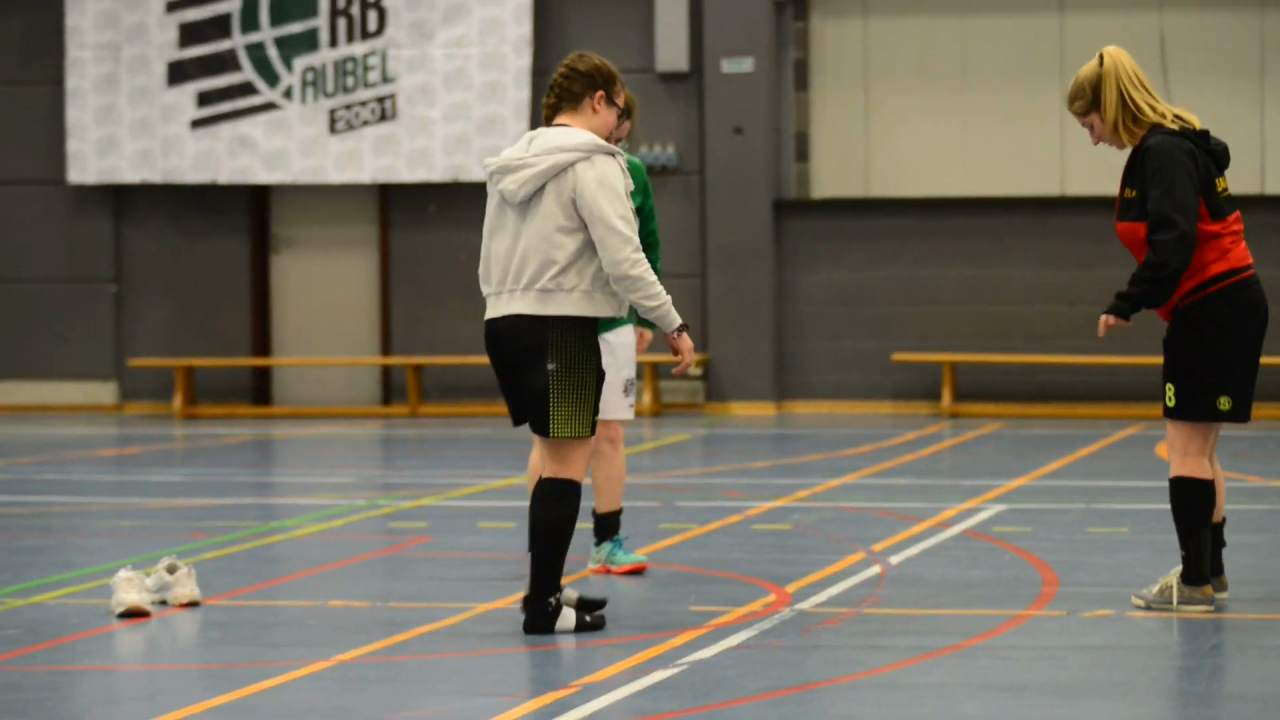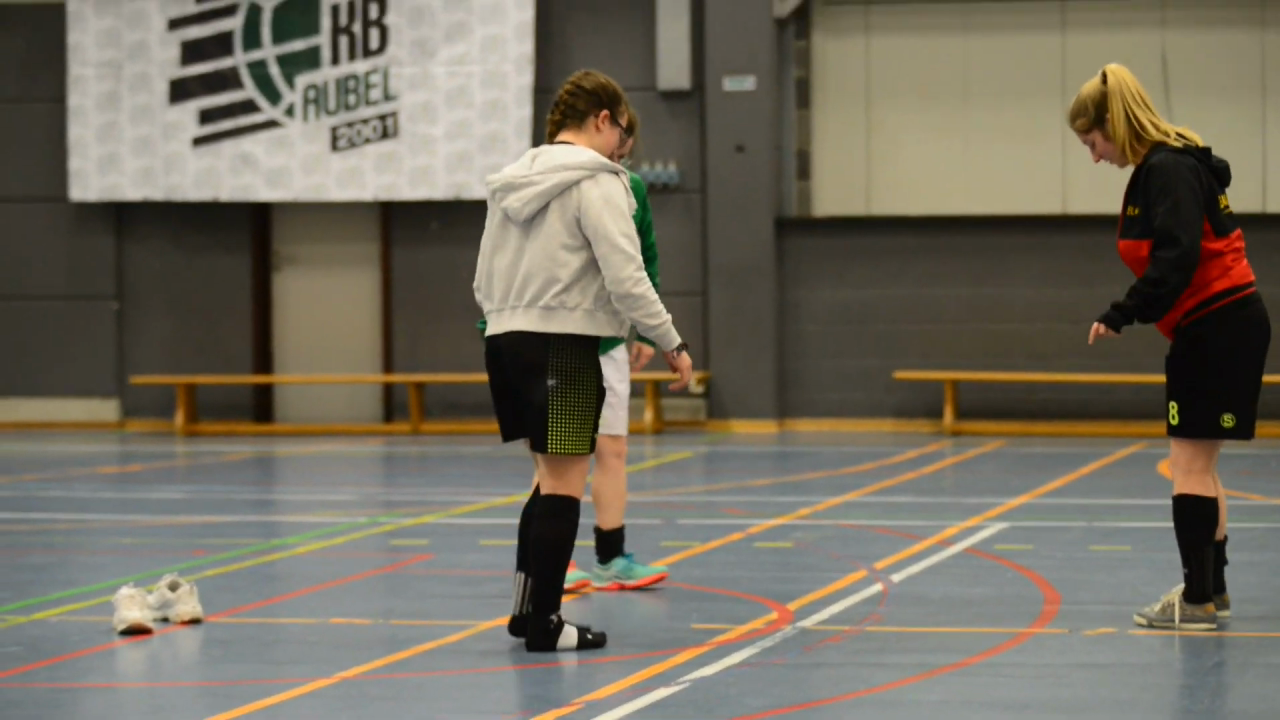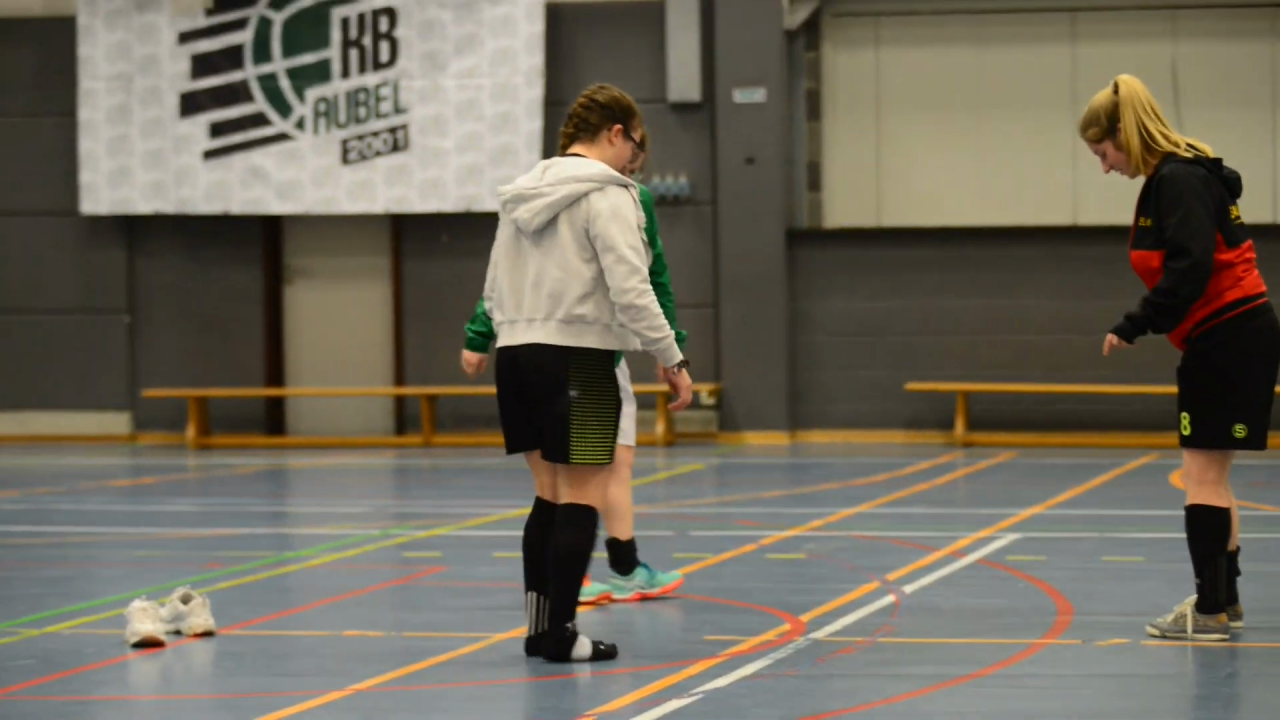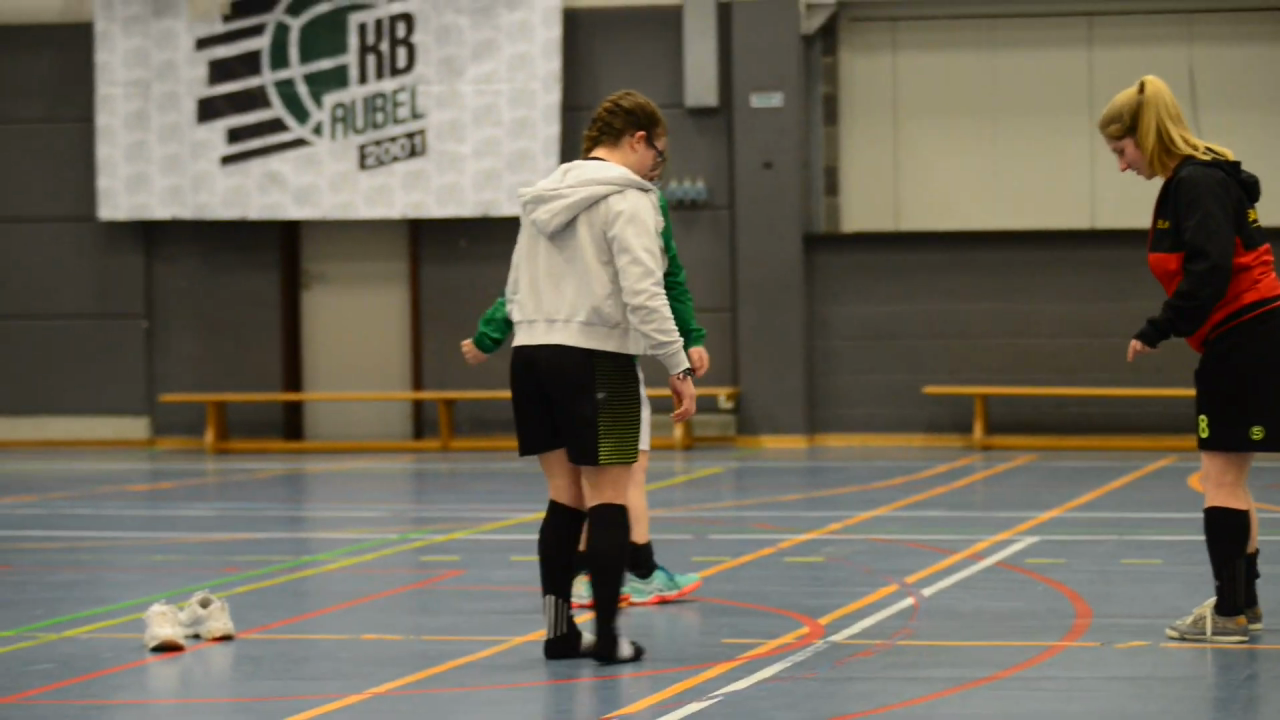
dt=0.1s
person 1, frame 1
left shoulder: (511, 164)
right shoulder: (592, 165)
left elbow: (488, 263)
right elbow: (623, 261)
right wrist: (672, 325)
left hip: (506, 324)
right hip: (560, 328)
left knee: (559, 461)
right knee: (566, 469)
left ankle: (544, 587)
right ankle: (545, 604)
person 1, frame 2
left shoulder: (513, 181)
right shoulder: (596, 183)
left elbow: (485, 278)
right elbow: (626, 279)
right wrist: (671, 343)
left hip: (505, 342)
right hip: (561, 346)
left knee: (552, 481)
right knee: (564, 486)
left ankle: (527, 607)
right ankle: (545, 622)
person 1, frame 3
left shoulder: (522, 193)
right shoulder: (608, 196)
left elbow: (495, 288)
right elbow: (631, 292)
right wrist: (673, 360)
left hip: (516, 355)
right hip: (575, 357)
left knee: (551, 495)
right knee: (583, 500)
left ankle: (542, 624)
right ankle: (562, 631)
person 1, frame 4
left shoulder: (543, 195)
right shoulder: (626, 199)
left elbow: (517, 289)
right elbow: (643, 294)
right wrist: (679, 366)
left hip: (533, 357)
right hip: (594, 360)
left knee: (566, 498)
right knee: (607, 500)
left ankle: (559, 628)
right ankle: (606, 634)
person 2, frame 1
left shoulder: (1163, 151)
right shoulder: (1169, 146)
left elbow: (1174, 242)
left wrist: (1125, 304)
left hip: (1212, 310)
right hip: (1222, 307)
left knee: (1186, 446)
right knee: (1197, 446)
left ankle: (1196, 583)
right ankle: (1208, 569)
person 2, frame 2
left shoulder: (1168, 169)
right shoulder: (1165, 166)
left elbow: (1177, 258)
left wrist: (1119, 316)
left hip: (1214, 328)
right hip: (1220, 326)
left knee: (1190, 464)
right knee: (1197, 464)
left ankle: (1198, 601)
right ankle: (1210, 588)
person 2, frame 3
left shoulder: (1180, 179)
right shoulder: (1174, 177)
left elbow: (1189, 269)
left wrist: (1134, 325)
right wrist: (1146, 323)
left hip: (1226, 337)
right hip: (1233, 336)
left knee: (1202, 474)
right knee: (1212, 473)
left ankle: (1211, 609)
right ankle: (1223, 599)
person 2, frame 4
left shoulder: (1198, 182)
right shoulder: (1194, 180)
left elbow: (1208, 272)
left wrist: (1156, 331)
right wrist: (1166, 329)
left hip: (1242, 340)
right hip: (1243, 340)
left knee: (1221, 477)
right knee: (1229, 476)
left ankle: (1229, 613)
right ankle: (1241, 602)
person 3, frame 1
left shoulder: (633, 174)
left elbow: (646, 247)
left wrist: (645, 316)
left hip: (612, 327)
left knee: (610, 434)
left ankle: (607, 543)
person 3, frame 2
left shoulder: (631, 191)
left elbow: (643, 263)
left wrist: (644, 333)
left hip: (608, 341)
left knee: (611, 451)
left ankle: (612, 559)
person 3, frame 3
left shoulder: (636, 204)
left elbow: (655, 275)
left wrist: (668, 339)
right wrist: (476, 341)
left hip: (608, 354)
left knee: (618, 461)
left ankle: (625, 570)
person 3, frame 4
left shoulder: (652, 208)
left elbow: (672, 278)
left wrist: (692, 338)
right wrist: (485, 338)
left knee: (633, 462)
left ankle: (642, 573)
right ankle: (582, 575)
